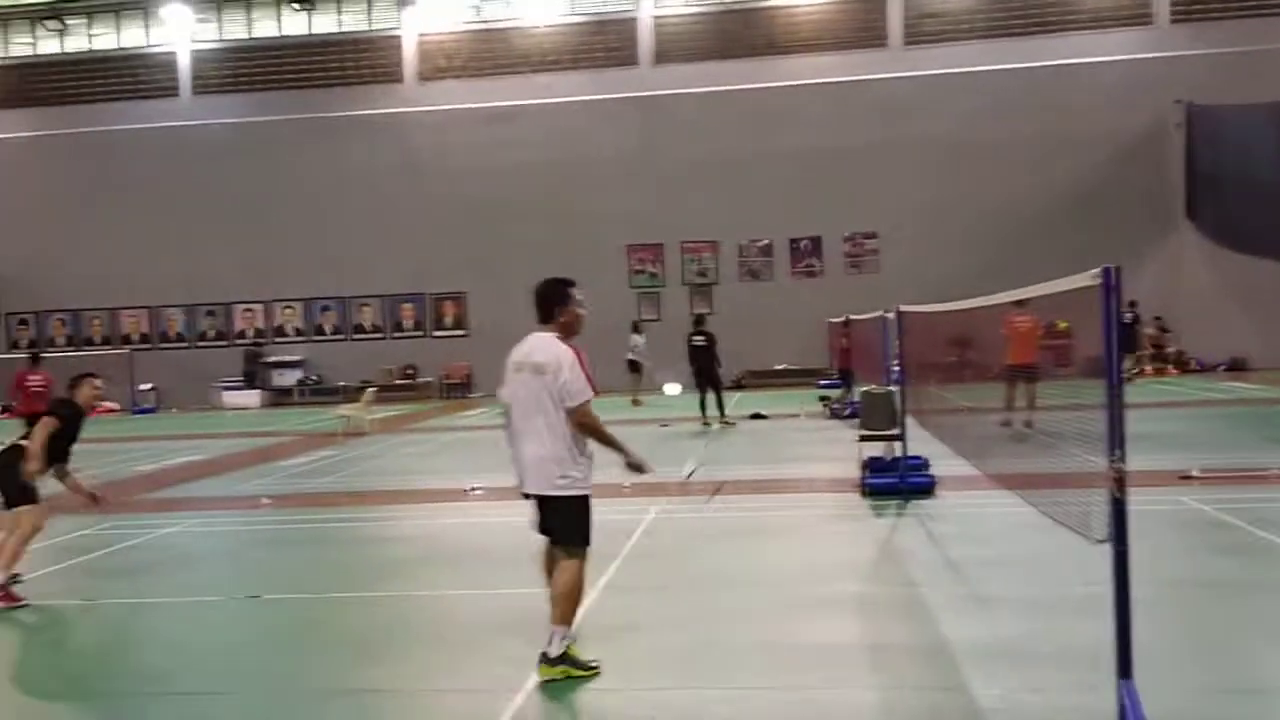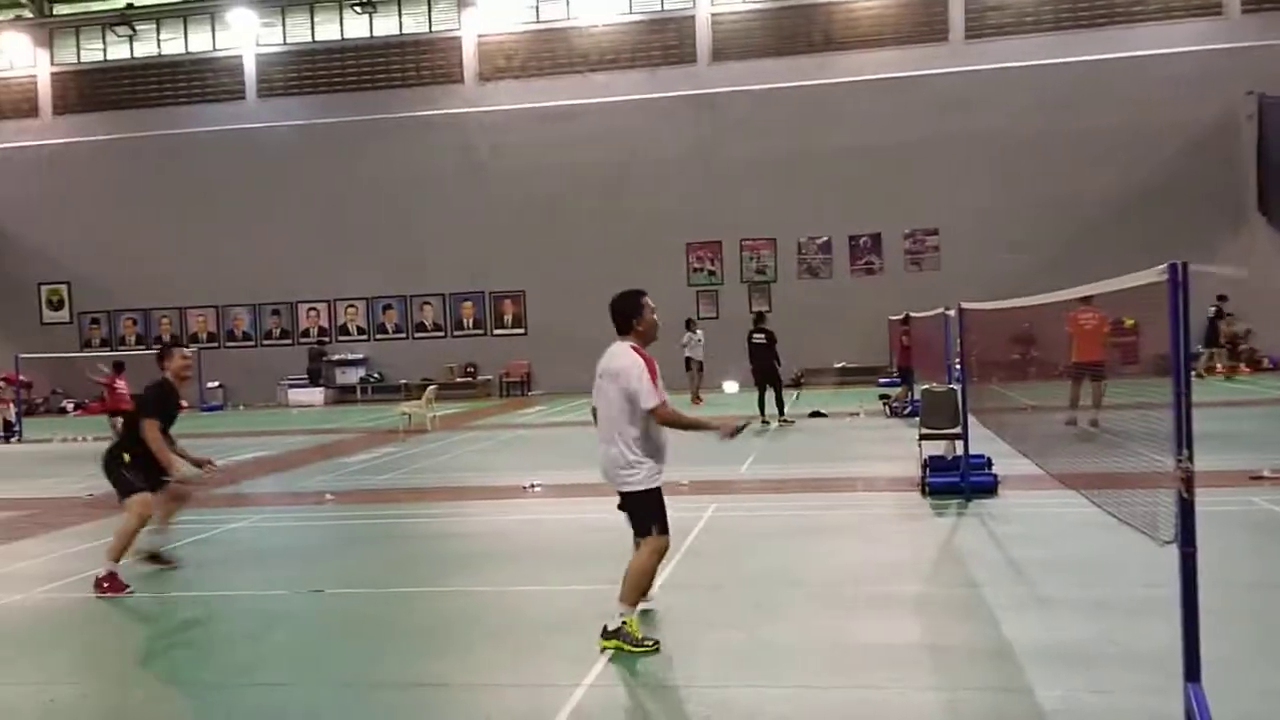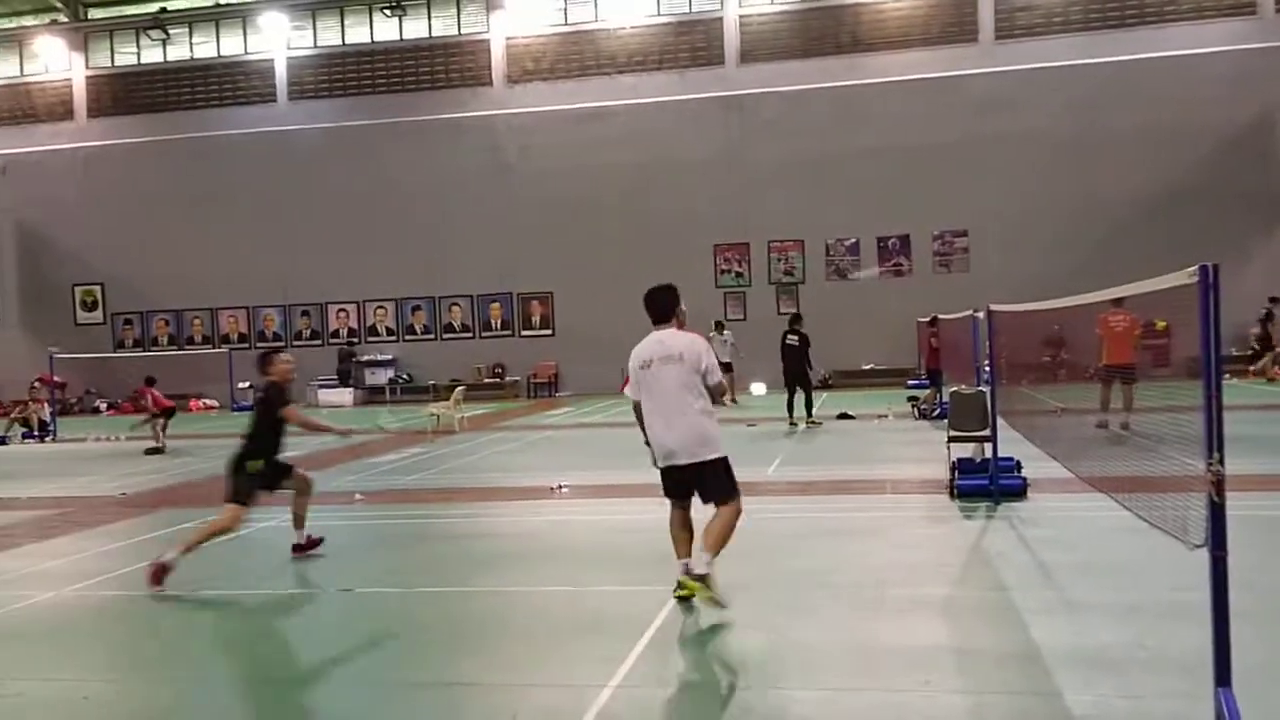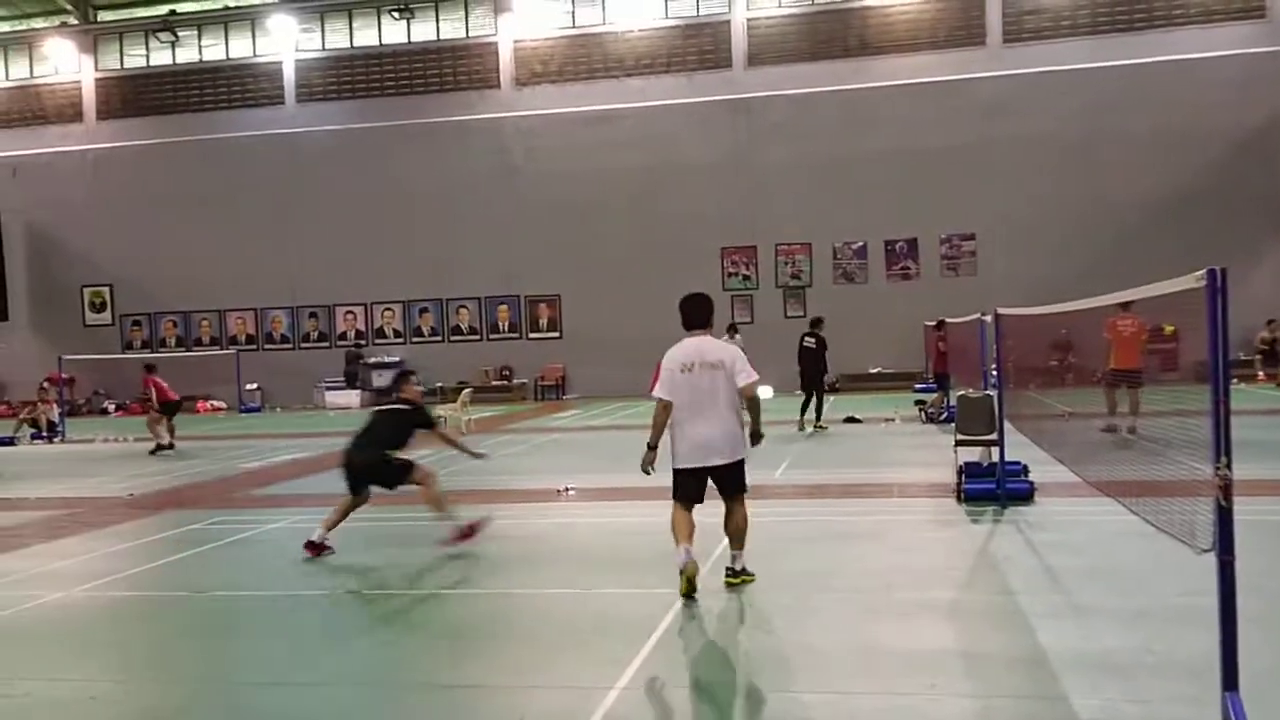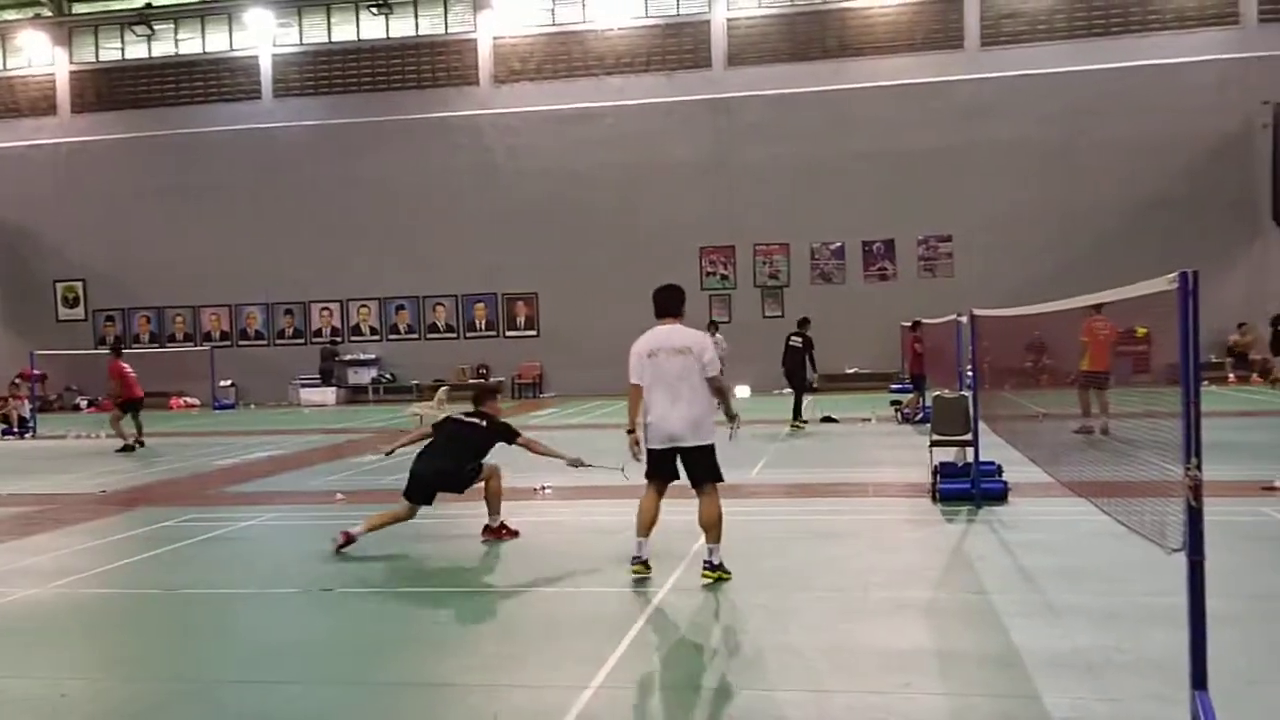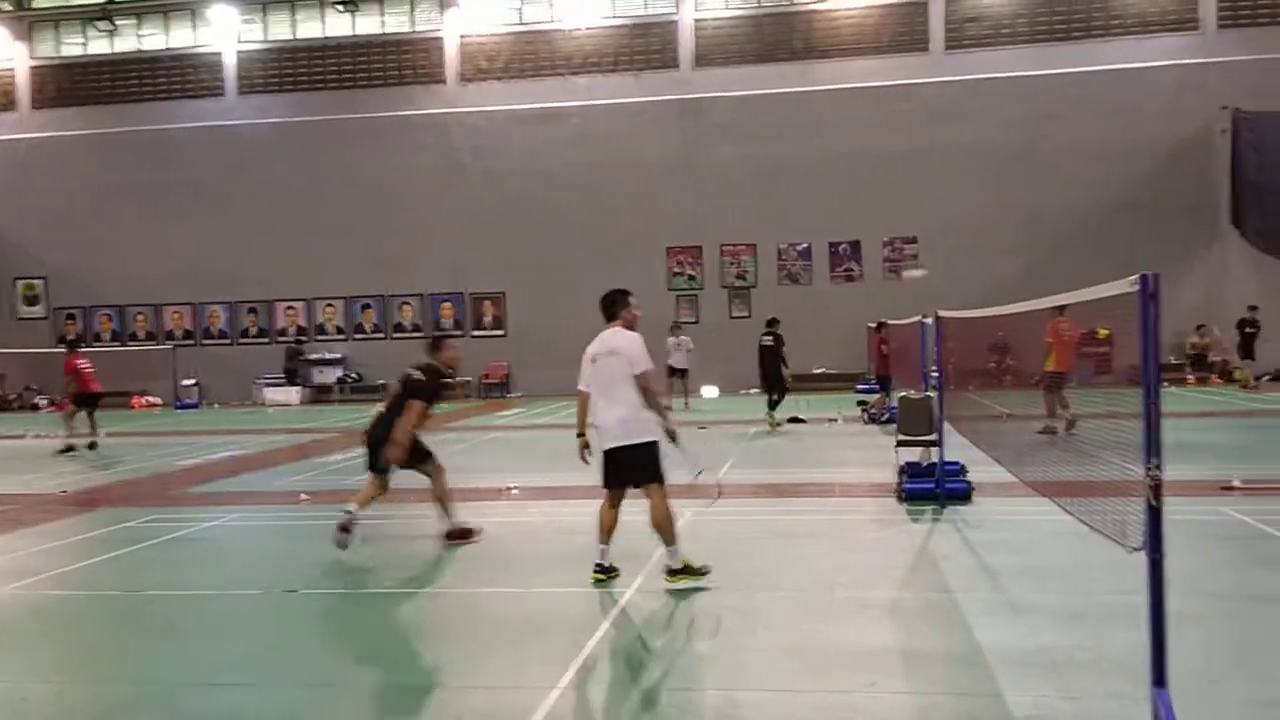
dt=0.3s
person 1, frame 1
left shoulder: (519, 353)
right shoulder: (563, 353)
left elbow: (509, 415)
right elbow: (582, 417)
right wrist: (623, 452)
left hip: (532, 471)
right hip: (564, 474)
left knee: (557, 545)
right knee: (574, 558)
left ankle: (559, 630)
right ankle: (556, 652)
person 1, frame 2
left shoulder: (609, 358)
right shoulder: (638, 362)
left elbow: (598, 412)
right elbow: (663, 416)
right wrist: (715, 426)
left hip: (619, 462)
right hip: (638, 467)
left knee: (647, 531)
right knee: (655, 541)
left ankle: (637, 589)
right ankle: (618, 625)
person 1, frame 3
left shoulder: (639, 353)
right shoulder: (694, 343)
left elbow: (637, 406)
right elbow: (719, 390)
left wrist: (650, 440)
right wrist: (706, 399)
left hip: (665, 447)
right hip: (701, 444)
left knee: (679, 507)
right knee: (729, 508)
left ankle: (685, 575)
right ankle: (699, 571)
person 1, frame 4
left shoulder: (671, 357)
right shoulder: (730, 352)
left elbow: (663, 407)
right elbow: (750, 394)
left wrist: (652, 447)
right wrist: (756, 426)
left hip: (686, 449)
right hip: (727, 446)
left knee: (682, 507)
right knee: (735, 502)
left ankle: (686, 558)
right ankle: (736, 567)
person 1, frame 5
left shoulder: (642, 344)
right shoulder: (699, 339)
left elbow: (636, 390)
right elbow: (717, 383)
left wrist: (632, 430)
right wrist: (729, 409)
left hip: (659, 431)
right hip: (696, 429)
left knee: (654, 488)
right knee: (708, 492)
left ankle: (639, 555)
right ankle: (713, 562)
person 1, frame 6
left shoulder: (592, 349)
right shoulder: (631, 339)
left elbow: (583, 395)
right elbow: (645, 384)
left wrist: (581, 434)
right wrist: (665, 419)
left hip: (609, 433)
right hip: (637, 430)
left knee: (613, 496)
right knee: (656, 492)
left ankle: (602, 563)
right ankle: (675, 564)
person 2, frame 1
left shoulder: (75, 416)
right shoulder: (69, 409)
left elbow: (61, 471)
right elbow: (42, 429)
left wrist: (84, 492)
right wrist: (34, 460)
left knee: (25, 523)
right knee: (33, 522)
person 2, frame 2
left shoulder: (172, 393)
right shoulder: (158, 391)
right elbow: (149, 432)
left wrist: (192, 459)
right wrist: (172, 468)
left hip: (144, 460)
right hip: (124, 460)
left knee: (179, 494)
right knee: (143, 510)
left ankle: (155, 548)
right ankle: (106, 575)
person 2, frame 3
left shoulder: (274, 392)
right shoulder: (275, 390)
right elbow: (298, 419)
right wrist: (334, 430)
left hip: (263, 462)
right hip: (251, 465)
left knee: (304, 483)
right knee: (229, 520)
left ankle: (300, 541)
right ankle: (165, 562)
person 2, frame 4
left shoulder: (381, 410)
right shoulder: (415, 409)
right elbow: (444, 437)
right wrist: (471, 451)
left hip: (353, 458)
right hip: (374, 460)
left knee: (357, 498)
right knee: (428, 477)
left ankle: (316, 541)
right ankle: (458, 528)
person 2, frame 5
left shoulder: (454, 419)
right shoulder: (496, 426)
left elbow: (423, 432)
right elbow: (530, 444)
left wrist: (394, 446)
right wrist: (566, 457)
left hip: (421, 466)
right hip: (448, 471)
left knee: (406, 511)
right knee: (493, 472)
left ankle: (353, 533)
right ankle: (494, 527)
person 2, frame 6
left shoulder: (416, 371)
right shoulder: (435, 379)
right elbow: (413, 410)
right wrist: (398, 444)
left hip: (375, 432)
right hip: (394, 437)
left knee: (378, 483)
right knee: (436, 472)
left ankle: (349, 516)
right ankle: (452, 528)
